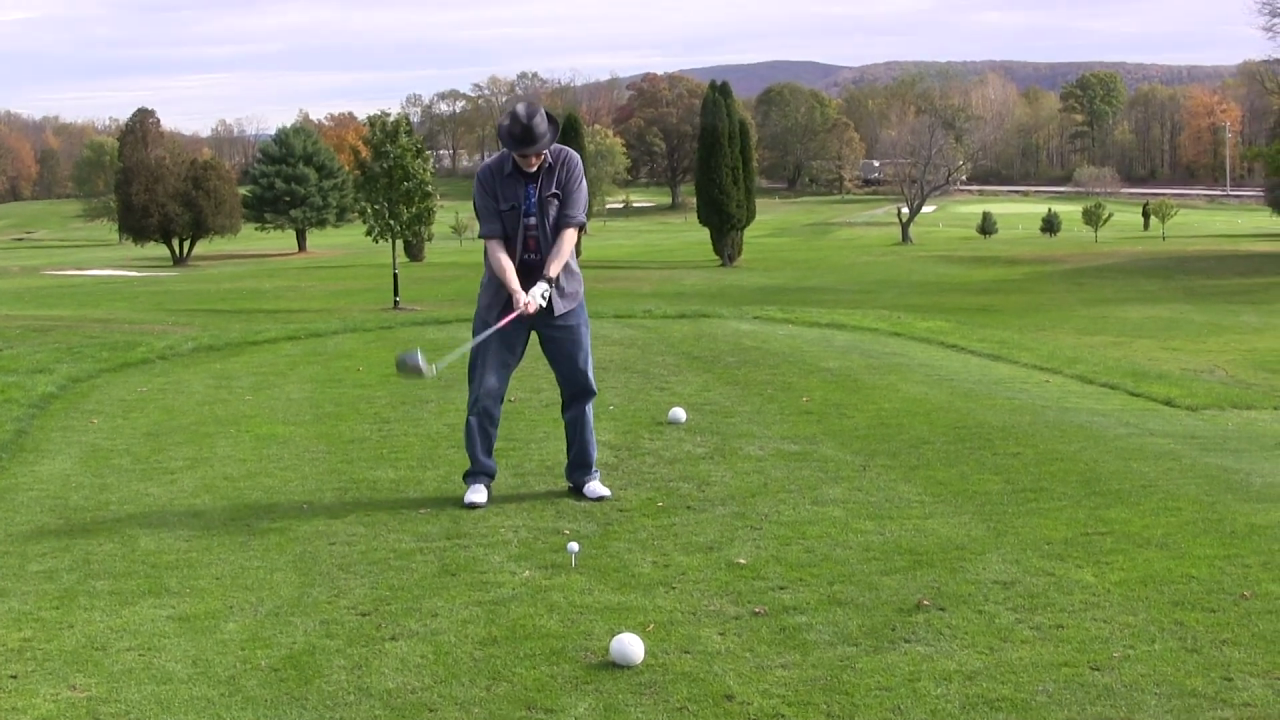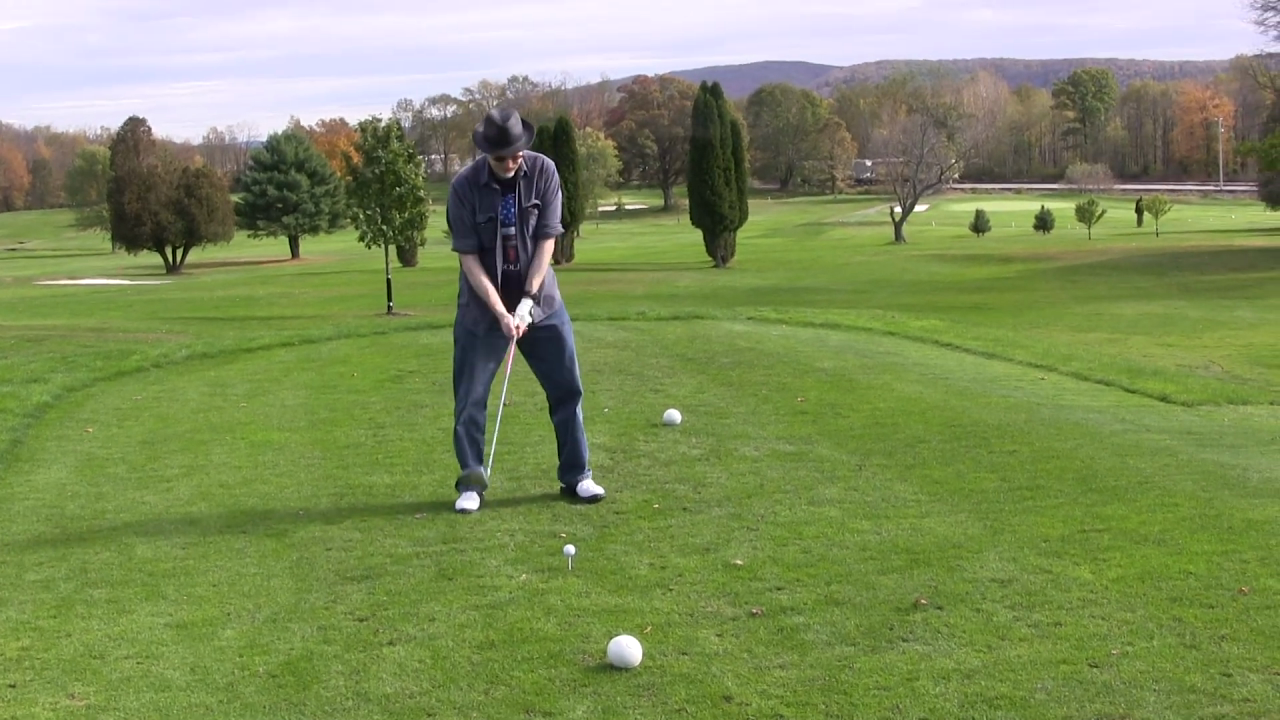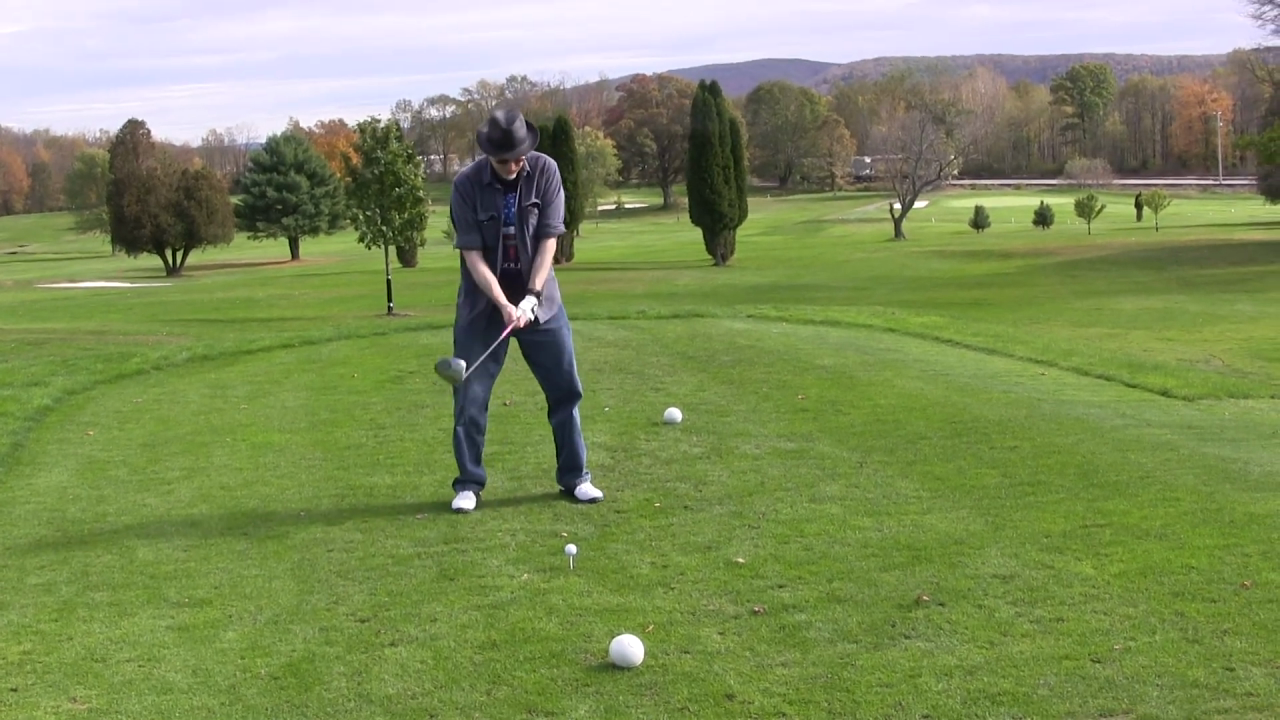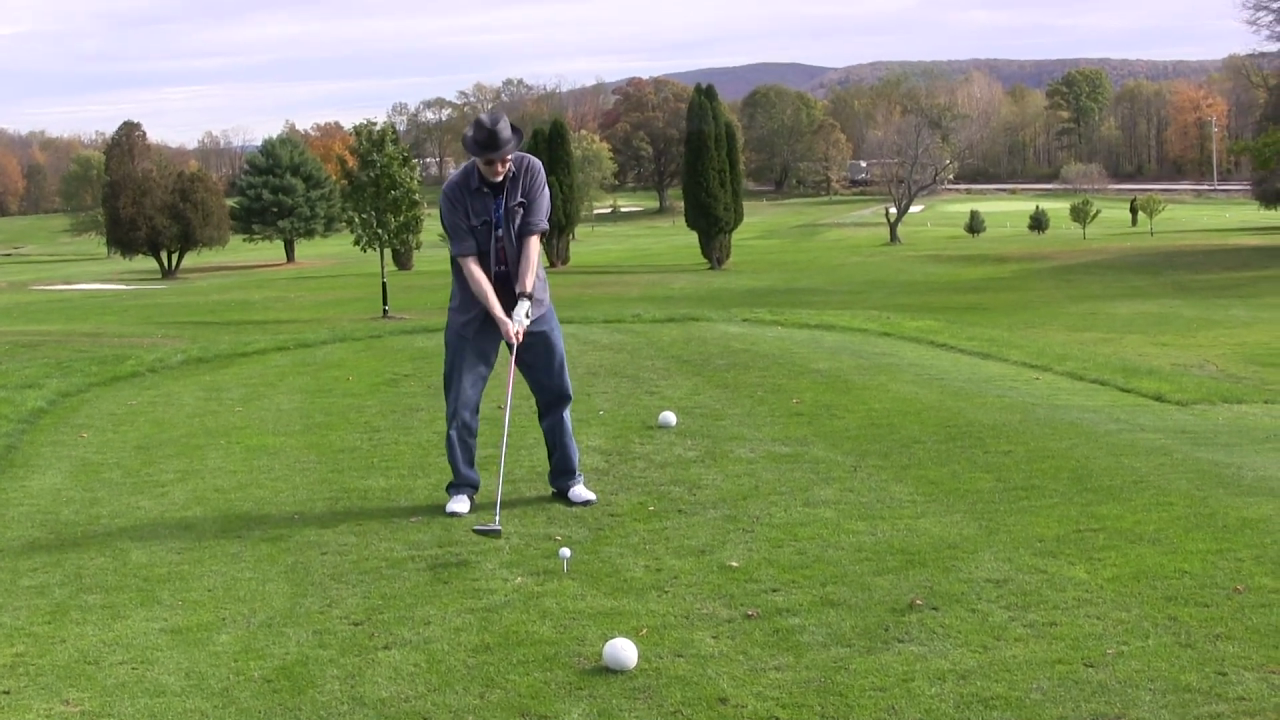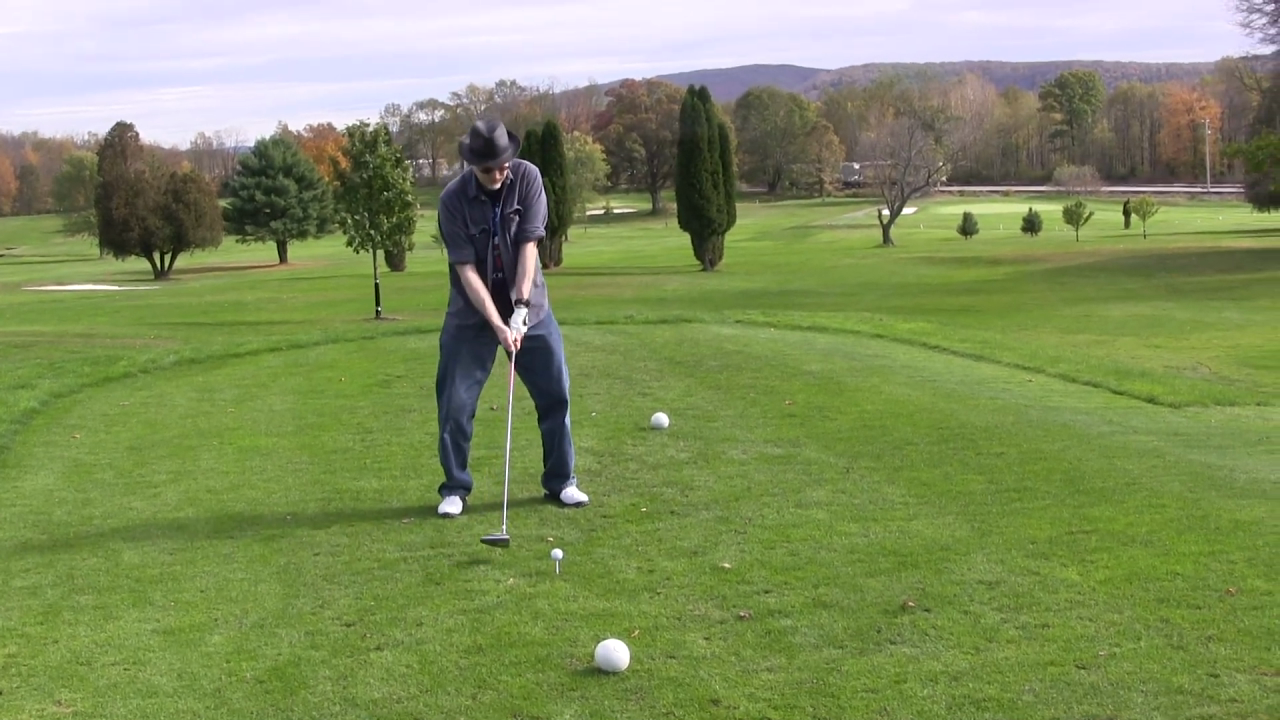
dt=0.4s
person 1, frame 1
left shoulder: (568, 163)
right shoulder: (489, 174)
left elbow: (570, 230)
right elbow: (494, 242)
left wrist: (543, 285)
right wrist: (515, 292)
left hip: (561, 292)
right hip: (504, 295)
left knee: (579, 384)
right knee: (486, 387)
left ankle: (583, 474)
right ankle: (479, 476)
person 1, frame 2
left shoulder: (544, 171)
right shoulder: (464, 186)
left elbow: (546, 241)
right elbow: (469, 257)
left wrist: (527, 301)
right wrist: (500, 312)
left hip: (539, 299)
right hip: (482, 304)
left knee: (565, 387)
right knee: (470, 396)
left ankle: (576, 474)
right ankle: (471, 483)
person 1, frame 3
left shoulder: (546, 170)
right shoulder: (466, 183)
left elbow: (549, 239)
right elbow: (472, 254)
left wrist: (531, 297)
right wrist: (502, 304)
left hip: (539, 300)
right hip: (483, 303)
left knee: (565, 388)
right knee: (470, 395)
left ankle: (574, 475)
right ankle: (468, 483)
person 1, frame 4
left shoulder: (531, 170)
right shoulder: (455, 190)
left elbow: (532, 239)
right elbow: (468, 262)
left wrist: (523, 301)
right wrist: (499, 317)
left hip: (530, 301)
right hip: (475, 308)
left knee: (556, 391)
right knee: (461, 399)
left ankle: (566, 478)
right ankle: (462, 486)
person 1, frame 5
left shoulder: (528, 177)
right shoulder: (453, 199)
left elbow: (529, 245)
right elbow: (466, 269)
left wrist: (520, 308)
right wrist: (496, 324)
left hip: (528, 306)
right hip: (472, 313)
left knee: (555, 393)
right knee: (455, 402)
left ankle: (560, 480)
right ankle: (455, 487)
